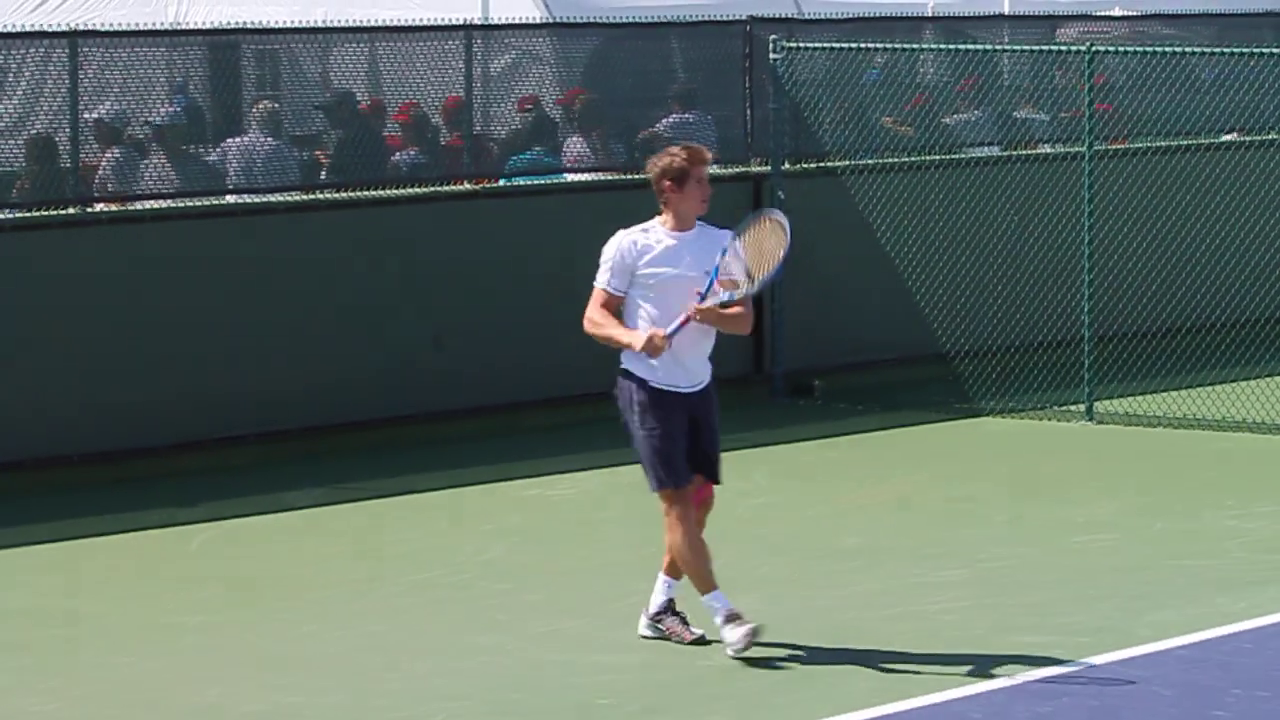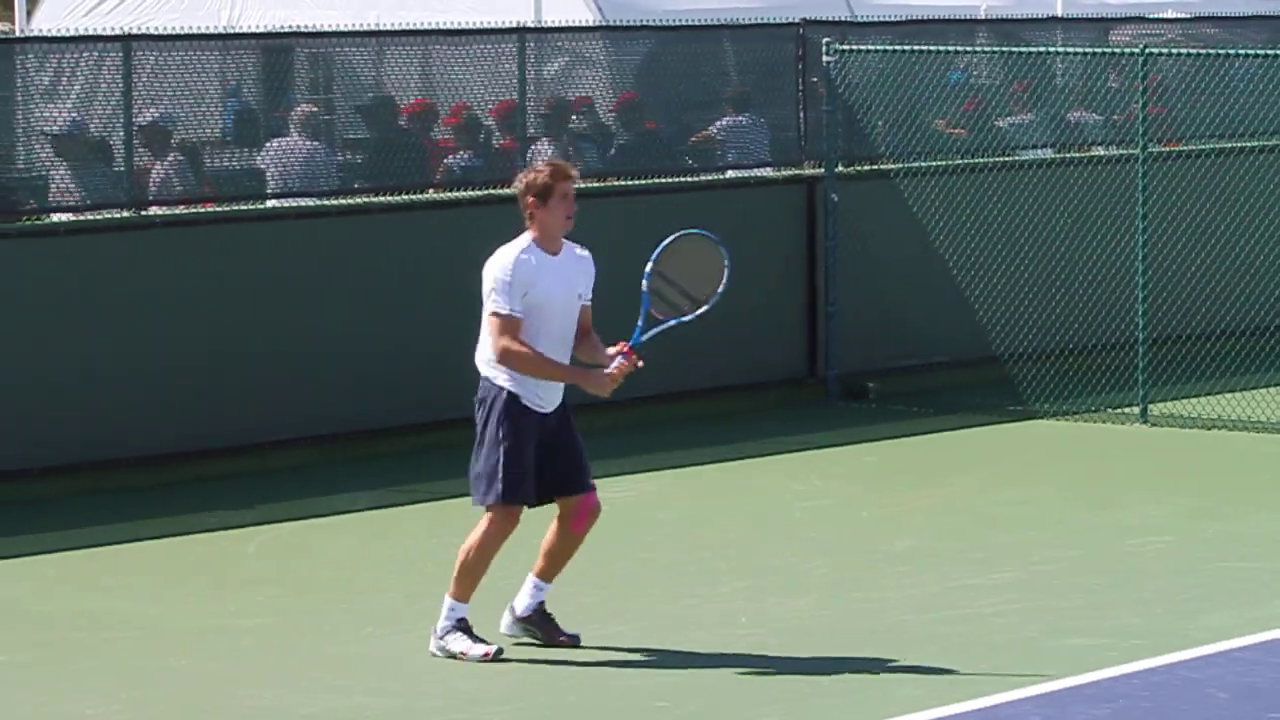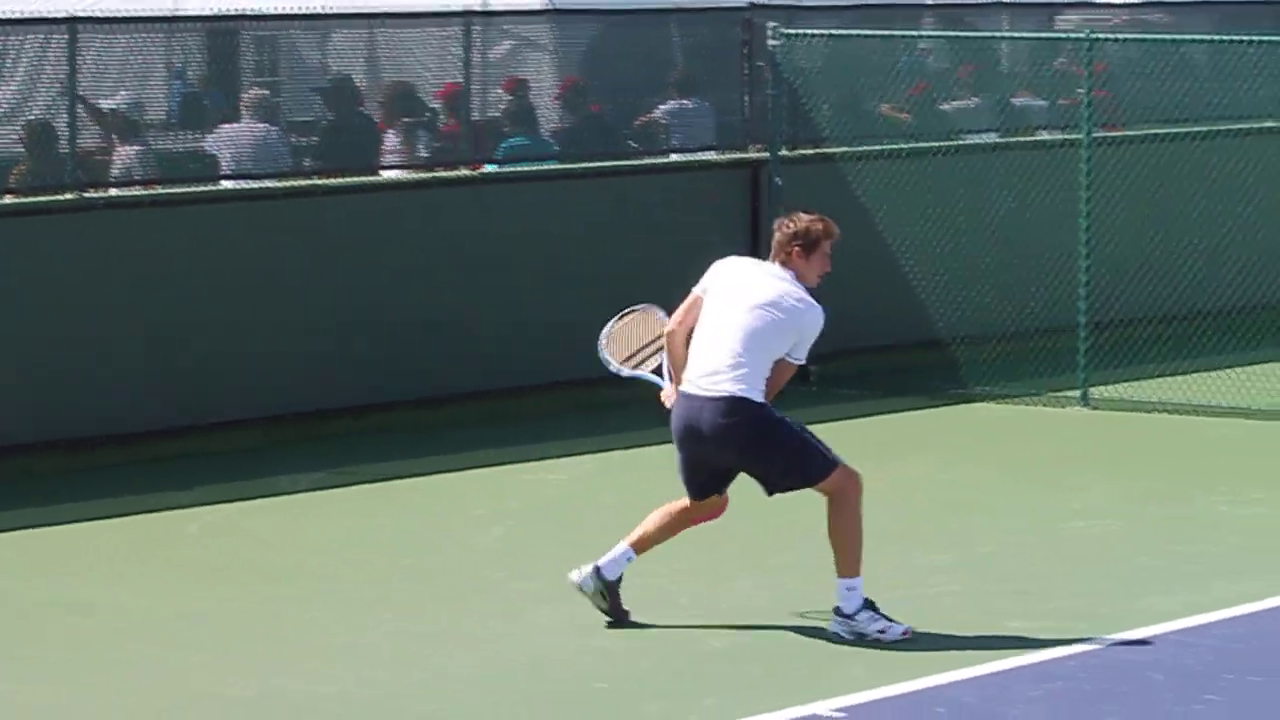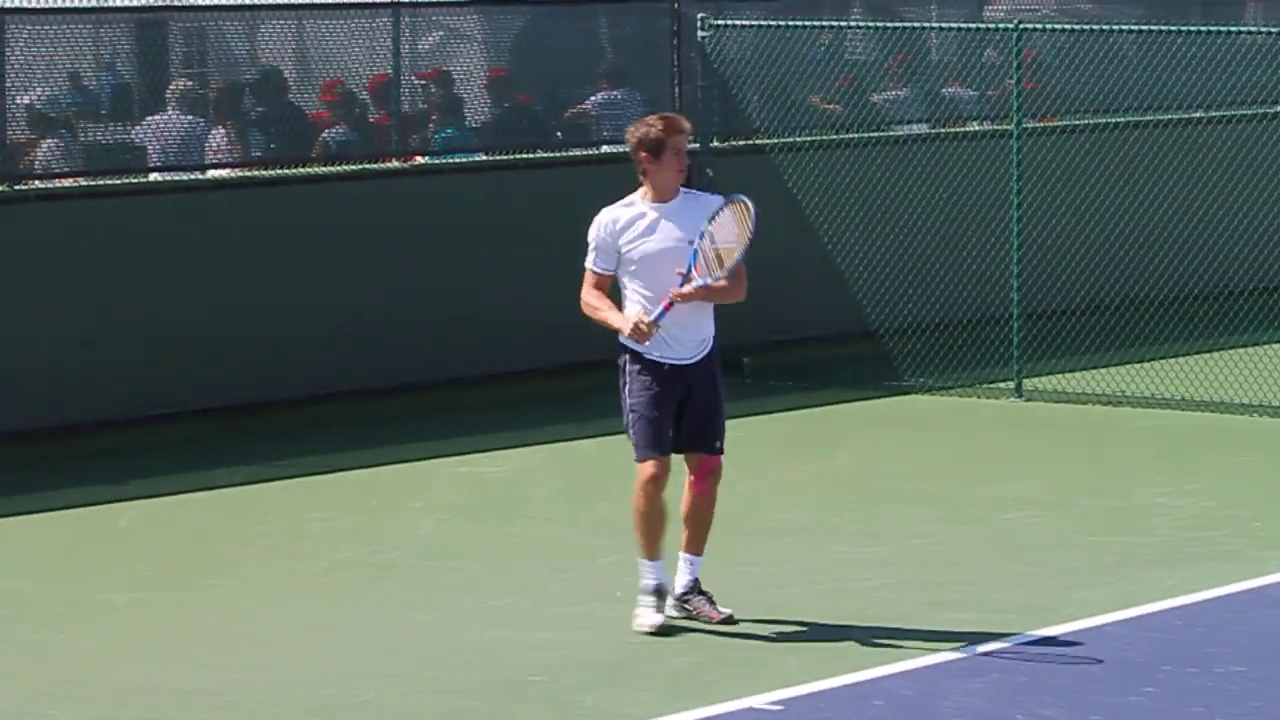
dt=1s
person 1, frame 1
left shoulder: (721, 244)
right shoulder: (627, 245)
left elbow: (744, 319)
right elbow: (594, 318)
left wrist: (714, 316)
right wrist: (633, 336)
left hip: (697, 388)
right hip: (648, 388)
left knee: (700, 500)
right knee: (679, 503)
left ankle: (659, 609)
right ankle: (723, 615)
person 1, frame 2
left shoulder: (580, 261)
right shoulder: (509, 265)
right elbow: (505, 348)
left wrist: (608, 356)
right wrist: (583, 377)
left hip: (551, 404)
right hip: (509, 399)
left knee: (582, 508)
right knee: (501, 517)
left ankle: (527, 609)
right ankle: (449, 625)
person 1, frame 3
left shoulder: (726, 268)
right shoulder: (808, 312)
left elbow: (676, 330)
right elbow: (770, 387)
left hip: (688, 411)
right hip: (735, 414)
left knee: (704, 504)
right knee: (846, 486)
left ankle: (603, 573)
right ankle: (852, 608)
person 1, frame 4
left shoulder: (711, 209)
right shoulder: (612, 221)
left elbow: (737, 287)
right elbow: (590, 295)
left wrist: (701, 293)
right wrist: (621, 321)
left hip: (701, 359)
right hip: (646, 362)
left knee: (707, 470)
right knee: (653, 472)
left ankle: (686, 586)
right ankle: (652, 587)
